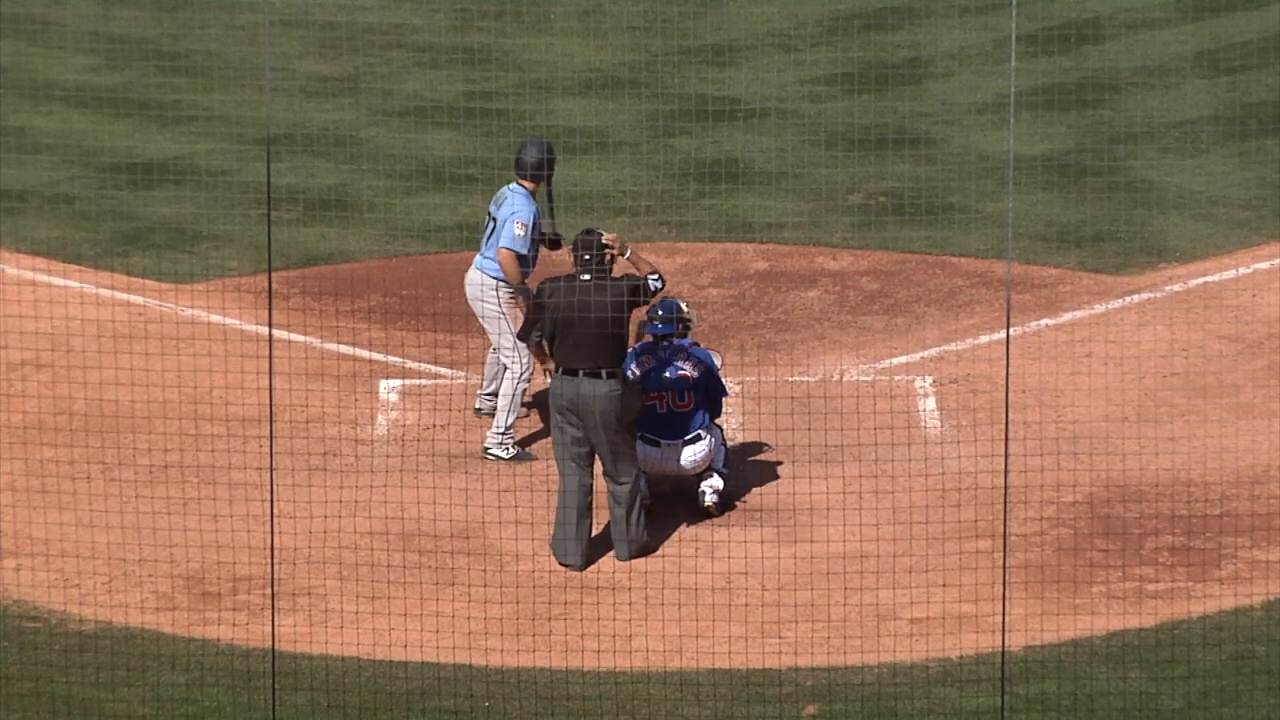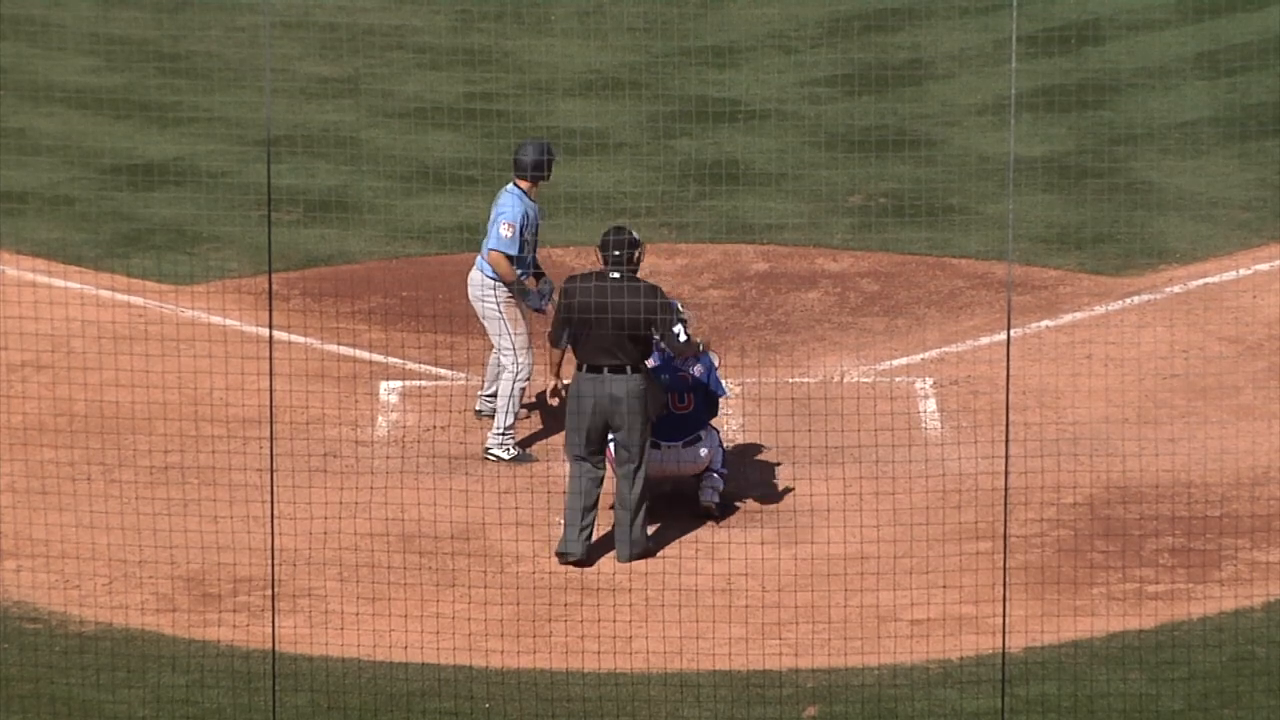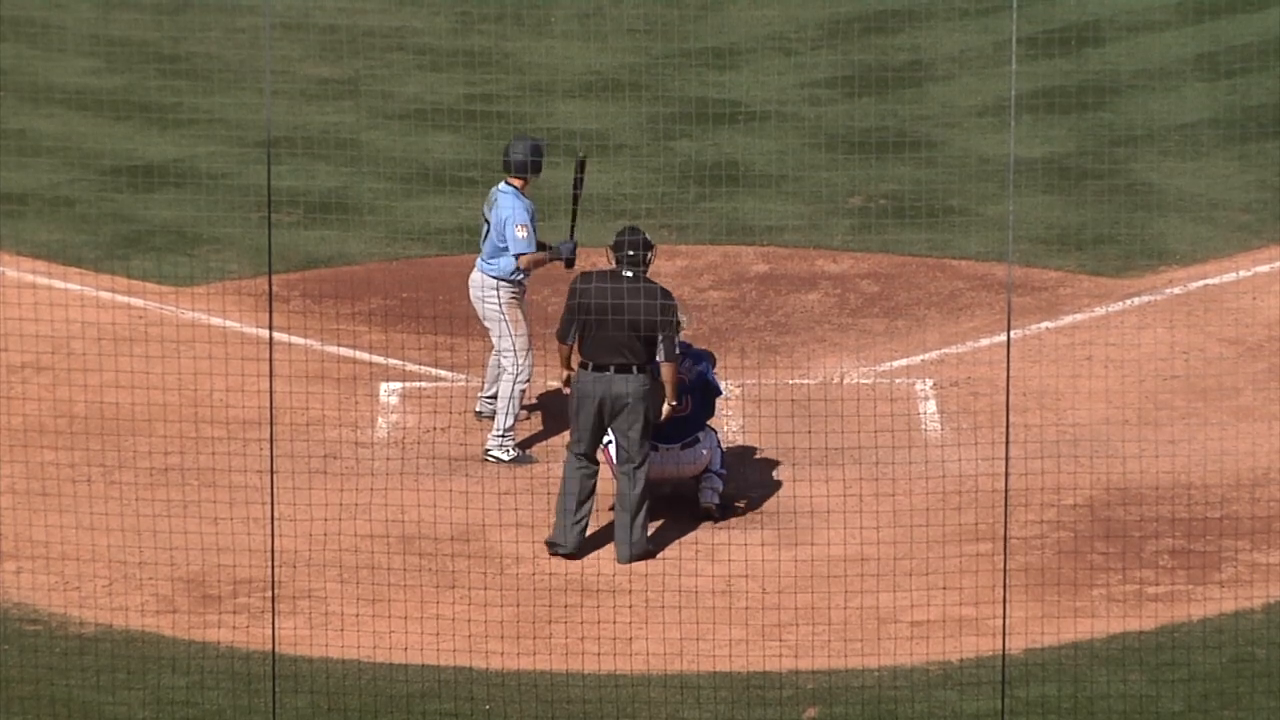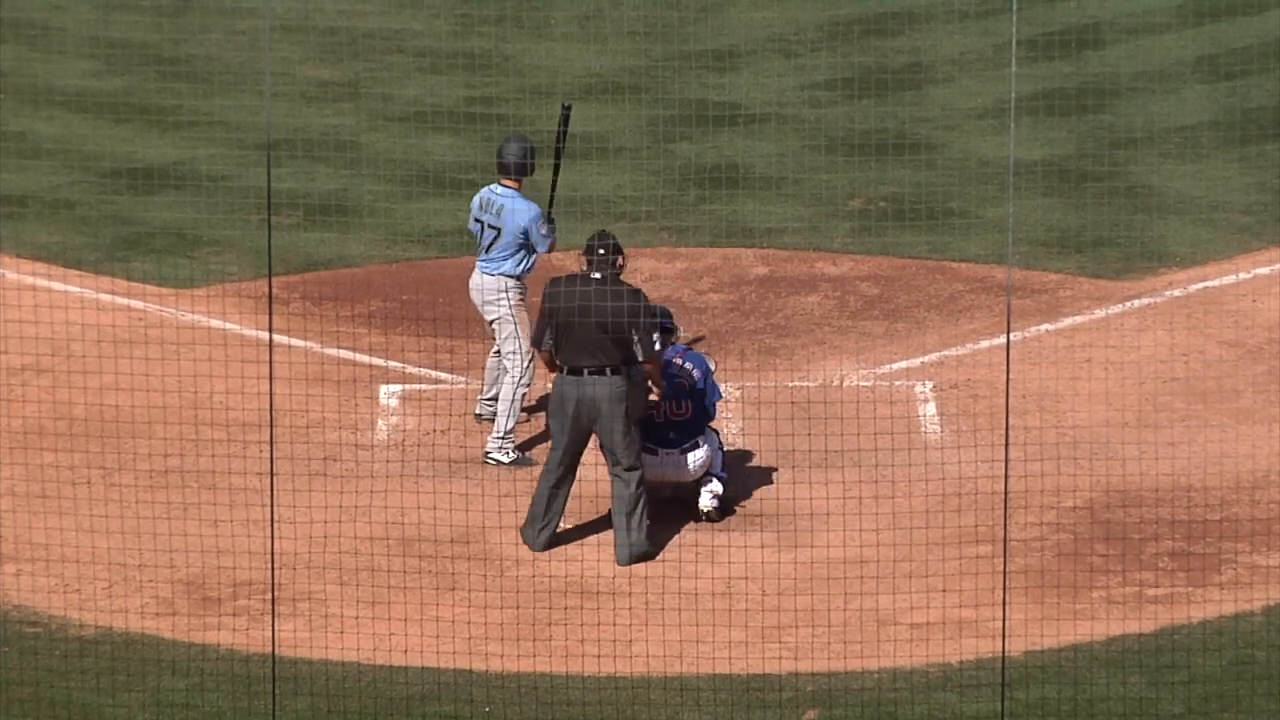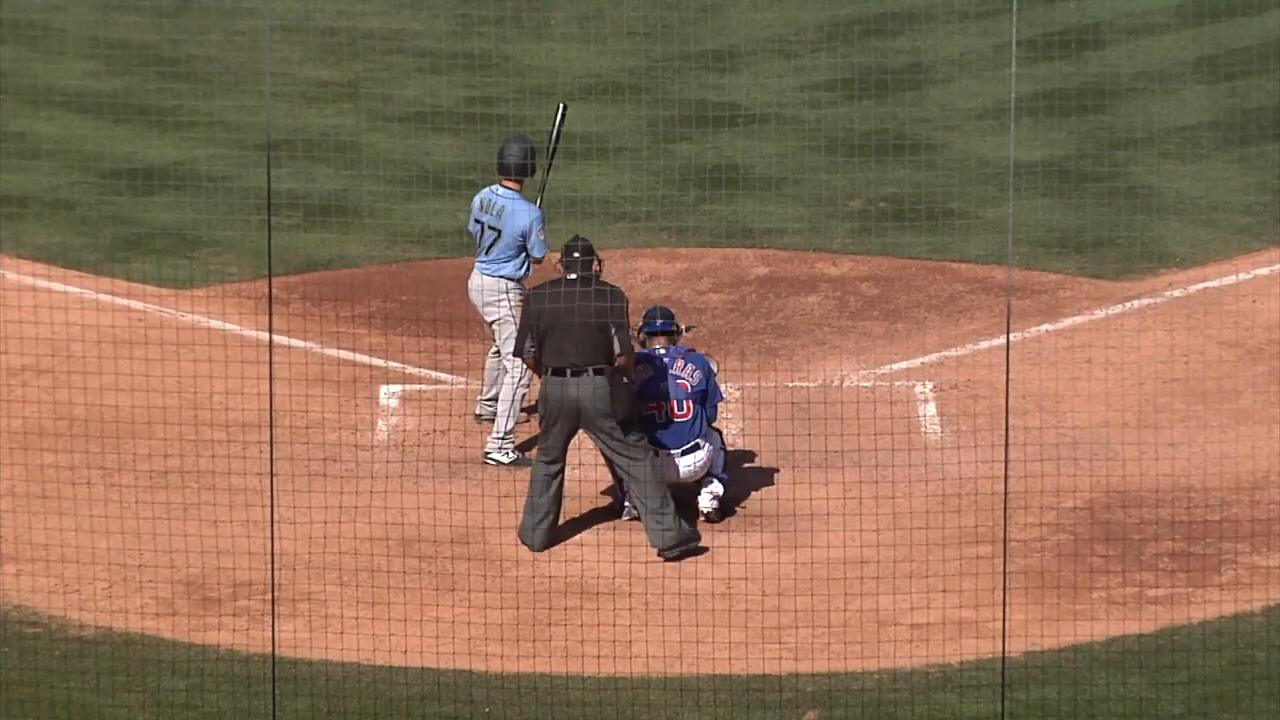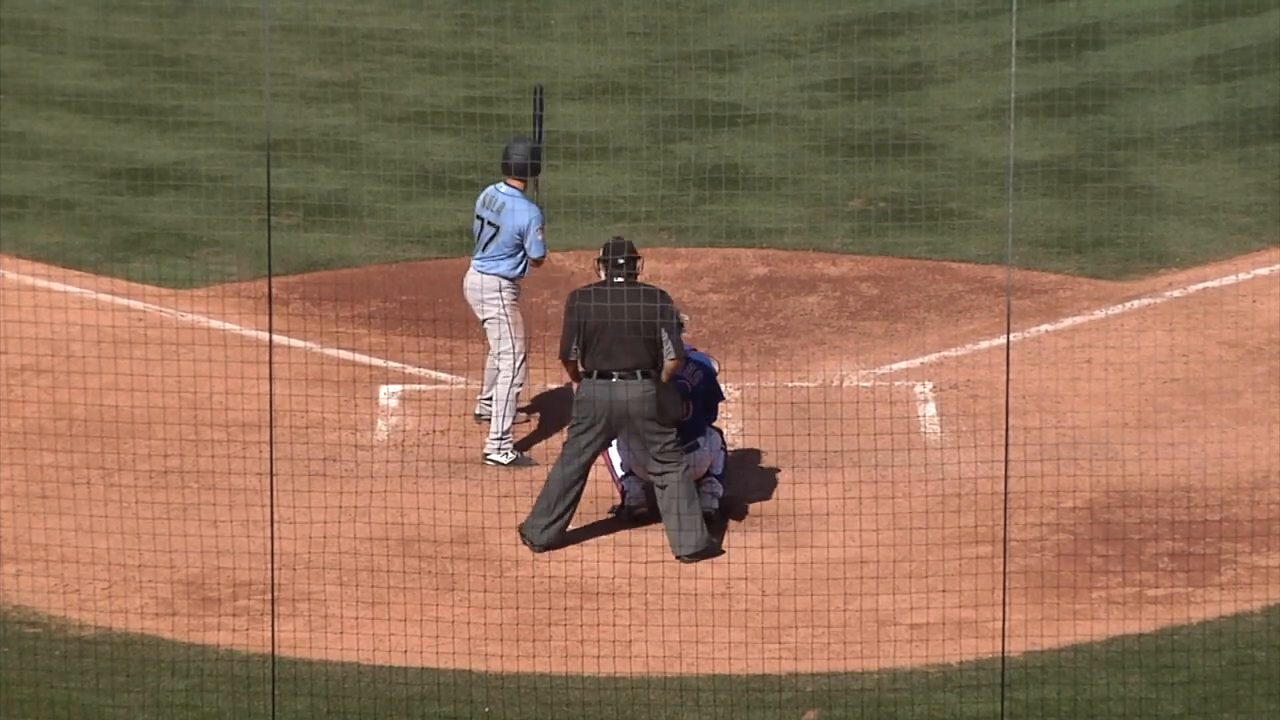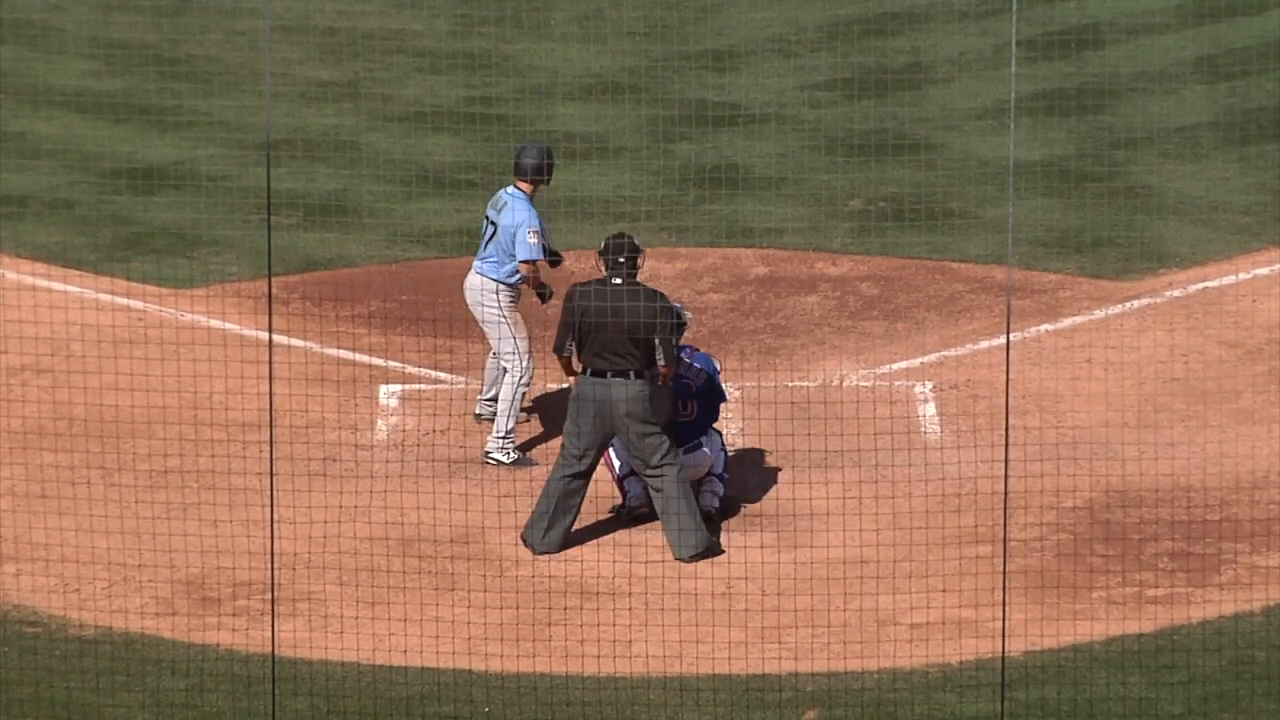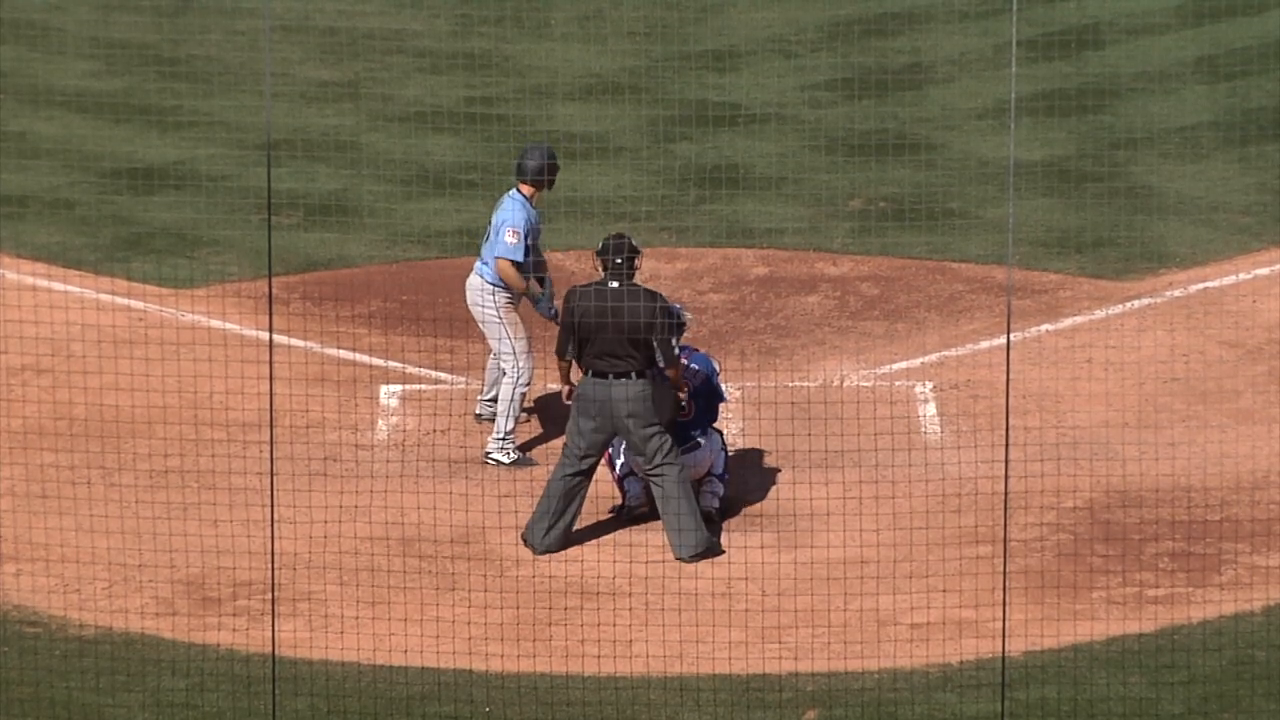
dt=0.4s
person 1, frame 1
left shoulder: (549, 290)
right shoulder: (622, 290)
left elbow: (530, 336)
right elbow: (656, 280)
left wrist: (546, 360)
right wrist: (628, 251)
left hip: (564, 387)
right hip: (608, 389)
left knee: (572, 471)
right knee: (622, 469)
left ankle: (571, 549)
right ankle: (629, 542)
person 1, frame 2
left shoulder: (574, 287)
right shoulder: (650, 295)
left elbow: (558, 340)
right elbow: (680, 346)
left wrist: (554, 376)
right wrist: (698, 347)
left hip: (586, 384)
right hip: (631, 386)
left knee: (584, 466)
right knee: (631, 467)
left ankle: (574, 543)
right ankle: (630, 542)
person 1, frame 3
left shoulder: (585, 284)
right shoulder: (660, 298)
left elbow: (566, 336)
right elbow: (667, 356)
left wrist: (566, 368)
right wrist: (670, 397)
left hip: (590, 381)
right hip: (635, 386)
left knee: (580, 458)
right knee: (632, 466)
left ankle: (567, 536)
right ankle: (630, 544)
person 1, frame 4
left shoulder: (557, 288)
right shoulder: (633, 298)
left elbow: (543, 344)
right elbow: (647, 356)
left wrist: (556, 371)
right wrist: (656, 384)
left hip: (569, 385)
right hip: (614, 388)
left knee: (559, 463)
right knee: (626, 468)
left ankle: (538, 533)
right ankle: (630, 546)
person 1, frame 5
left shoulder: (538, 296)
right shoulder: (611, 295)
left elbow: (527, 352)
right elbow: (623, 354)
right wrist: (620, 375)
left hip: (555, 389)
right hip: (600, 389)
left knee: (548, 460)
right knee: (637, 460)
left ankle: (536, 532)
right ankle: (670, 536)
person 1, frame 6
left shoulder: (581, 299)
right shoulder: (658, 299)
left elbow: (569, 355)
right elbow: (674, 358)
left wrist: (579, 381)
right wrist: (658, 385)
left hip: (596, 392)
right hip: (643, 392)
left knee: (572, 463)
right knee: (669, 468)
left ankle: (540, 533)
right ankle: (692, 543)
person 1, frame 7
left shoulder: (578, 295)
right shoulder: (656, 302)
left elbow: (564, 350)
right elbow: (666, 363)
left wrist: (572, 375)
right wrist: (659, 387)
left hip: (591, 390)
right hip: (637, 393)
left knee: (571, 466)
right knee: (663, 468)
left ankle: (542, 536)
right ankle: (691, 543)
person 1, frame 8
left shoulder: (577, 297)
right shoulder: (654, 303)
left elbow: (565, 353)
right elbow: (668, 362)
left wrist: (566, 383)
right wrist: (679, 390)
left hip: (592, 391)
right hip: (639, 393)
left knee: (572, 465)
right knee: (664, 468)
left ankle: (542, 536)
right ankle: (692, 543)
person 2, frame 1
left shoulder: (506, 193)
right shoulder: (525, 207)
right elbow: (506, 256)
left wrist: (541, 238)
right wrist: (528, 295)
left hip: (478, 278)
right hip: (495, 288)
left knee: (503, 344)
right knee: (520, 362)
left ankle: (488, 401)
right ankle: (499, 442)
person 2, frame 2
left shoulder: (521, 198)
right shoulder: (515, 207)
right elbow: (496, 256)
left wrist: (540, 278)
right wrist: (525, 292)
left hip: (492, 283)
right hip: (494, 288)
left knee: (506, 346)
right knee: (518, 362)
left ankle: (489, 403)
right ankle: (500, 442)
person 2, frame 3
left shoulder: (499, 193)
right shoulder: (516, 207)
right elbow: (525, 260)
left wrist: (553, 248)
right wrist: (557, 253)
left hip: (489, 281)
right hip: (498, 289)
left knee: (506, 348)
right knee: (518, 364)
left ankle: (489, 404)
right ankle: (500, 444)
person 2, frame 4
left shoulder: (482, 196)
right shoulder: (528, 210)
right elbow: (547, 247)
right wrist: (549, 230)
left hip: (481, 279)
right hip: (504, 288)
left knee: (503, 347)
right knee: (519, 365)
left ankle: (489, 407)
right ankle: (500, 446)
person 2, frame 5
left shoulder: (482, 198)
right shoulder: (529, 213)
right elbow: (538, 257)
left hip: (480, 280)
right hip: (504, 289)
left knee: (501, 347)
right knee: (519, 366)
left ankle: (488, 406)
right ankle: (499, 447)
person 2, frame 6
left shoulder: (487, 194)
right shoulder: (529, 212)
right elbow: (537, 260)
left hip: (476, 278)
right hip: (498, 288)
left knee: (500, 349)
right knee: (511, 365)
left ankle: (488, 407)
right ankle: (498, 446)
person 2, frame 7
left shoulder: (500, 196)
right shoulder: (527, 214)
right elbow: (527, 267)
left wrist: (542, 250)
right wrist: (542, 288)
left hip: (477, 282)
right hip: (495, 292)
left knee: (502, 349)
right knee: (519, 365)
left ankle: (488, 406)
right ankle: (500, 446)
person 2, frame 8
left shoulder: (522, 204)
right shoulder: (517, 213)
left elbow: (534, 253)
right elbow: (504, 265)
left wrist: (547, 290)
right wrist: (535, 298)
left hip: (484, 286)
right hip: (492, 293)
left knee: (503, 350)
right knee: (519, 367)
left ankle: (488, 407)
right ankle: (500, 447)
person 3, frame 1
left shoulder: (634, 357)
right shoulder: (702, 356)
right elbow: (715, 411)
left hip: (647, 455)
right hip: (696, 456)
right knee: (714, 432)
right ankle: (710, 494)
person 3, frame 2
right shoulder: (701, 358)
right elbow: (710, 411)
left hip: (645, 457)
right hip: (692, 457)
right knee: (711, 435)
right ankle: (710, 495)
person 3, frame 3
right shoulder: (698, 358)
right elbow: (708, 412)
right hip: (693, 459)
left knee: (611, 434)
right knee: (709, 436)
right ankle: (710, 497)
person 3, frame 4
right shoulder: (698, 361)
right elbow: (708, 415)
left hip: (647, 465)
right hip: (694, 463)
right knee: (710, 437)
right ankle: (709, 498)
person 3, frame 5
left shoulder: (632, 365)
right shoulder: (700, 362)
right elbow: (710, 415)
right hip: (695, 464)
right knee: (713, 436)
right ankle: (710, 498)
person 3, frame 6
right shoulder: (701, 362)
right elbow: (710, 415)
left hip: (645, 464)
right hip: (695, 463)
left knee: (613, 437)
right knee: (714, 436)
left ankle: (634, 499)
right ankle: (709, 500)
person 3, frame 7
right shoulder: (703, 362)
right elbow: (712, 416)
right hip: (696, 462)
left knee: (614, 438)
right knee: (713, 438)
left ankle: (635, 498)
right ankle: (710, 499)
person 3, frame 8
right shoulder: (703, 362)
right elbow: (711, 416)
right hip: (695, 462)
right knee: (714, 438)
left ankle: (635, 498)
right ankle: (710, 500)
